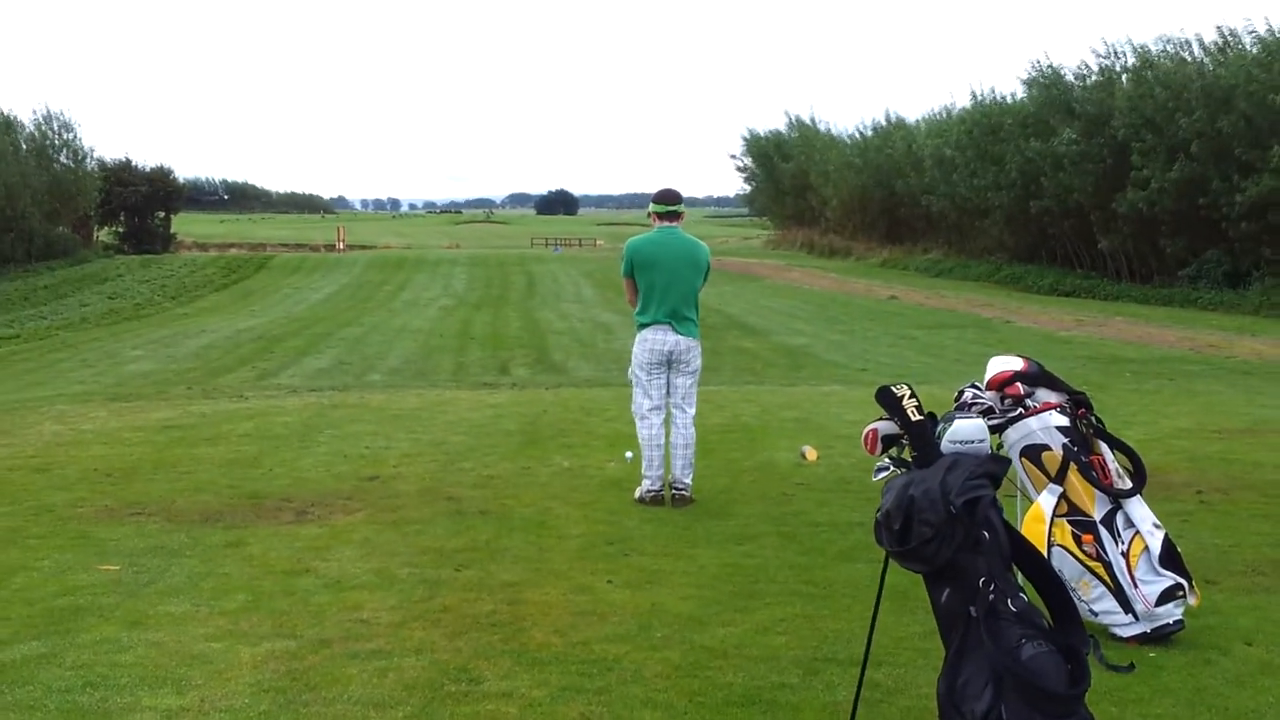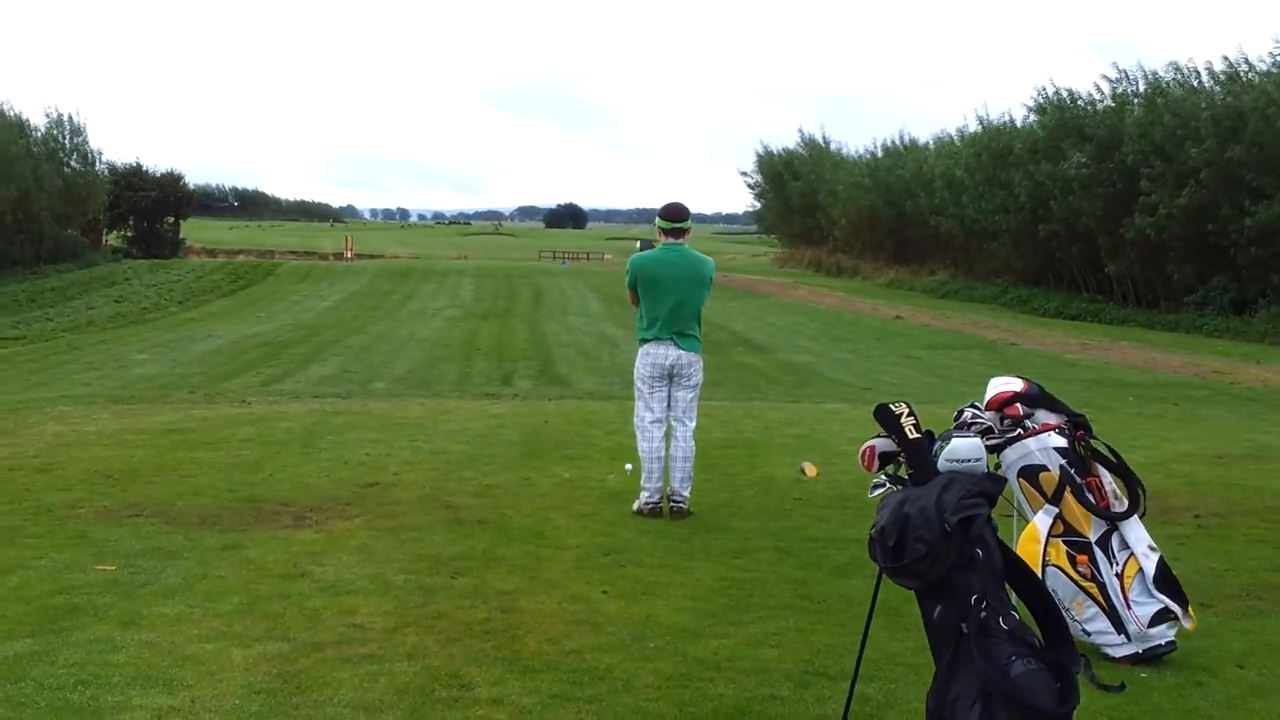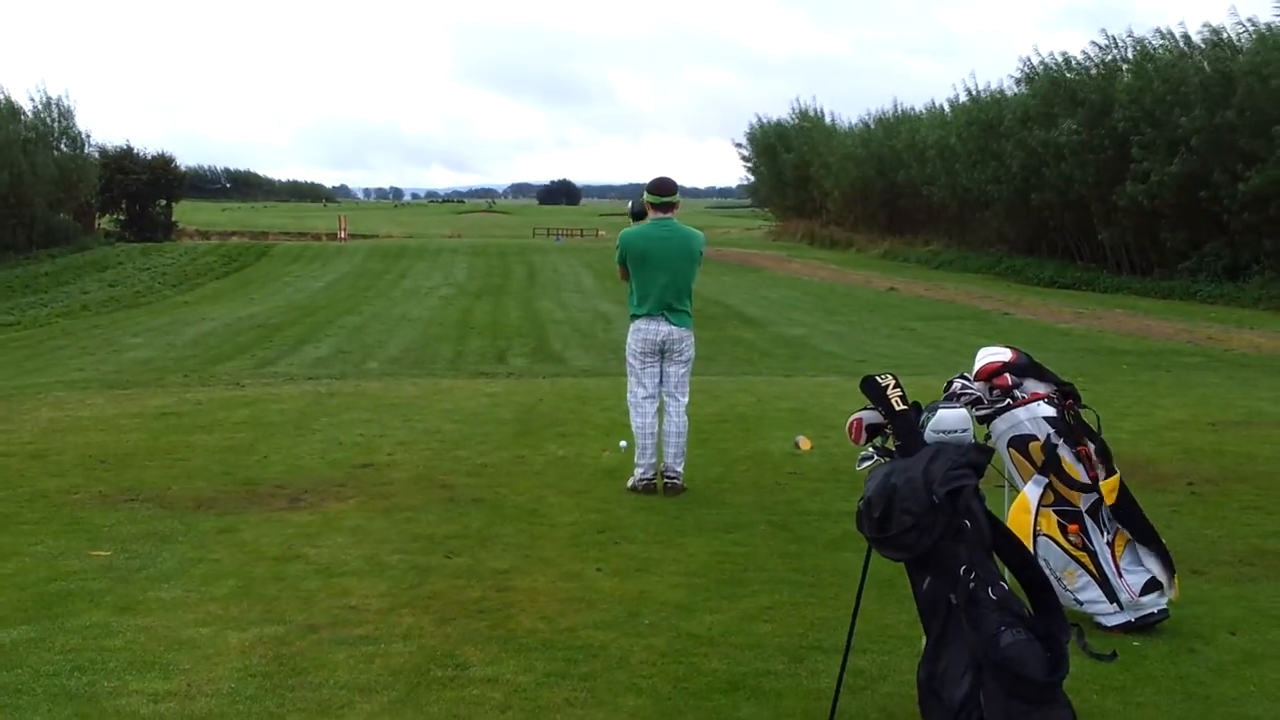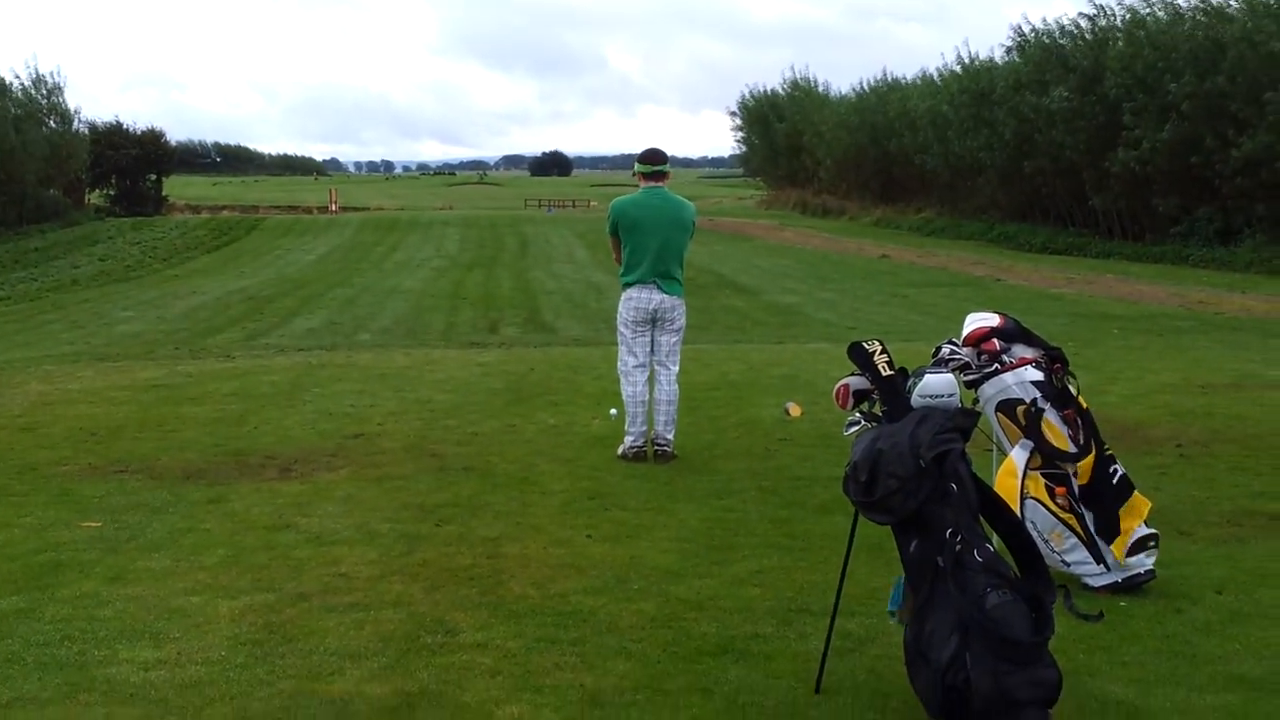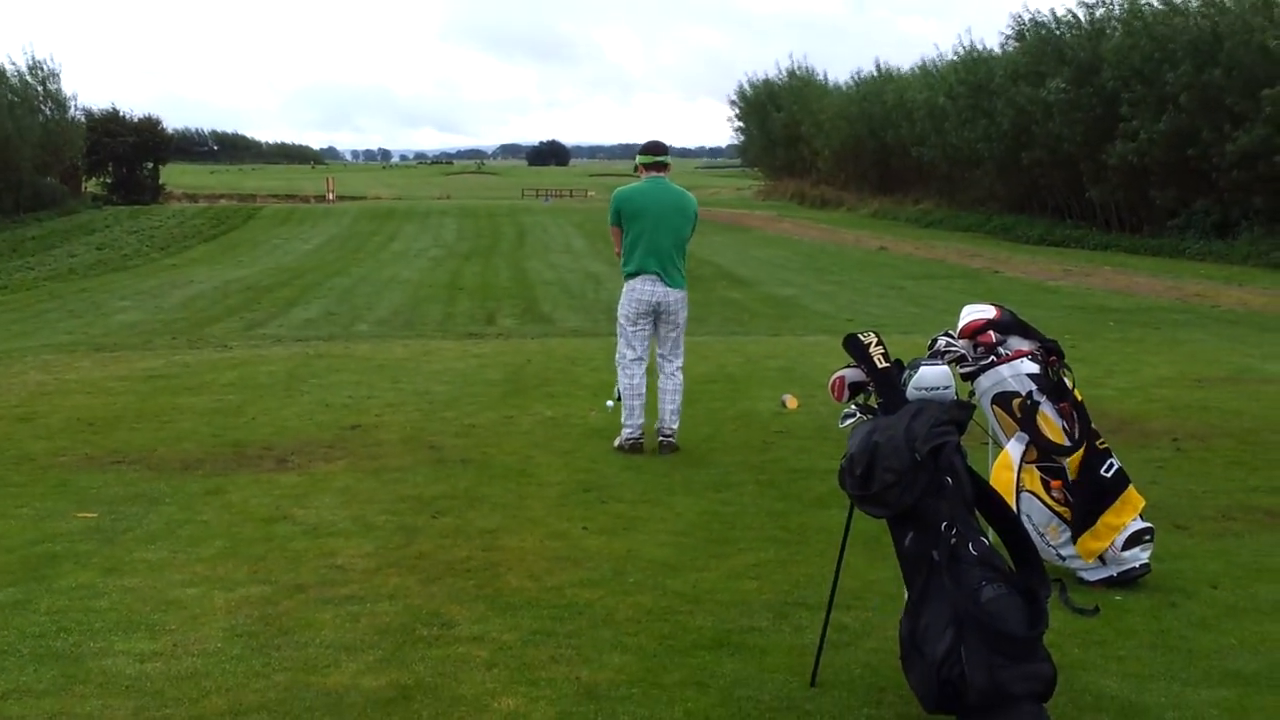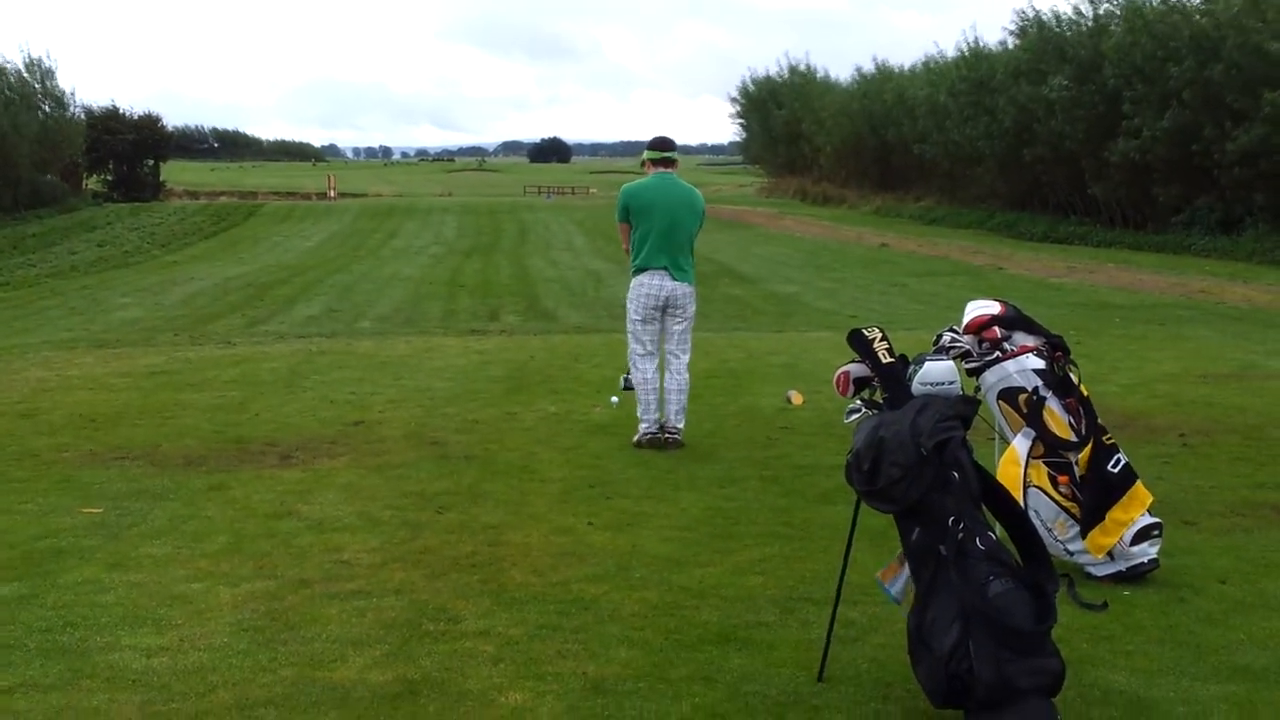
dt=0.4s
person 1, frame 1
left shoulder: (635, 247)
right shoulder: (700, 250)
left elbow: (631, 297)
left hip: (650, 338)
right hip: (687, 339)
left knee: (650, 415)
right knee: (683, 415)
left ankle: (652, 487)
right ankle: (682, 487)
person 1, frame 2
left shoulder: (639, 262)
right shoulder: (706, 266)
left hip: (652, 352)
right hip: (689, 354)
left knee: (650, 427)
right knee: (683, 429)
left ankle: (651, 499)
right ankle: (679, 499)
person 1, frame 3
left shoulder: (629, 238)
right shoulder: (695, 239)
left hip: (644, 328)
right hip: (680, 329)
left knee: (643, 403)
right knee: (676, 404)
left ankle: (645, 475)
right ankle: (674, 475)
person 1, frame 4
left shoulder: (620, 207)
right shoulder: (686, 210)
left elbow: (617, 254)
left hip: (635, 297)
right hip: (672, 298)
left knee: (634, 372)
right knee: (667, 373)
left ankle: (636, 443)
right ankle: (664, 443)
person 1, frame 5
left shoulder: (623, 196)
right shoulder: (688, 200)
left elbow: (619, 248)
right elbow: (684, 243)
left hip: (638, 288)
right hip: (674, 290)
left knee: (631, 364)
right knee: (671, 365)
left ankle: (632, 435)
right ankle: (667, 433)
person 1, frame 6
left shoulder: (630, 192)
right shoulder: (695, 197)
left elbow: (627, 244)
right elbow: (691, 239)
left hip: (646, 283)
right hip: (682, 285)
left knee: (644, 359)
right knee: (678, 361)
left ankle: (650, 429)
right ankle: (674, 430)
